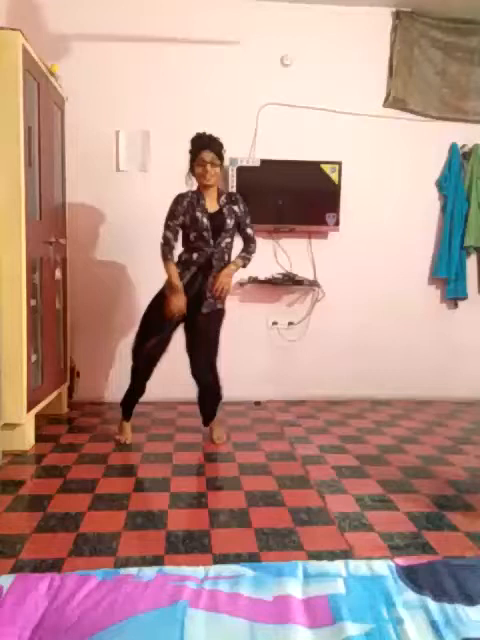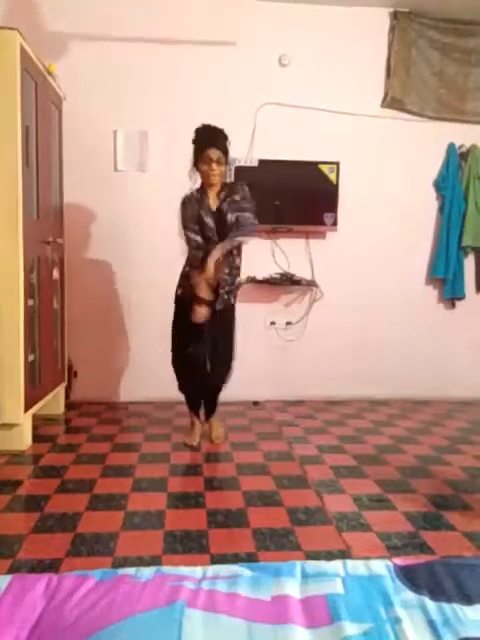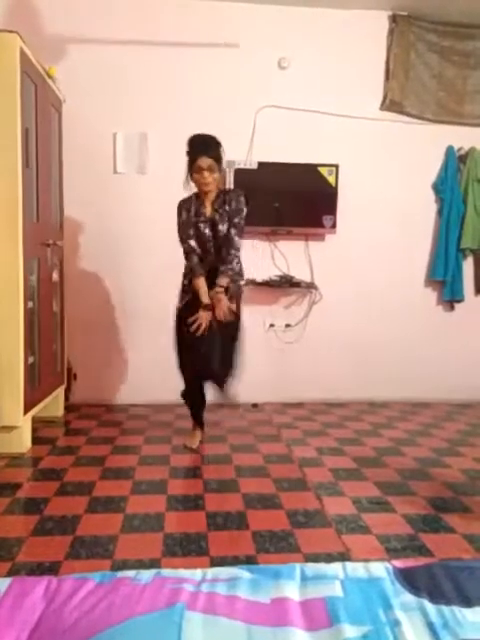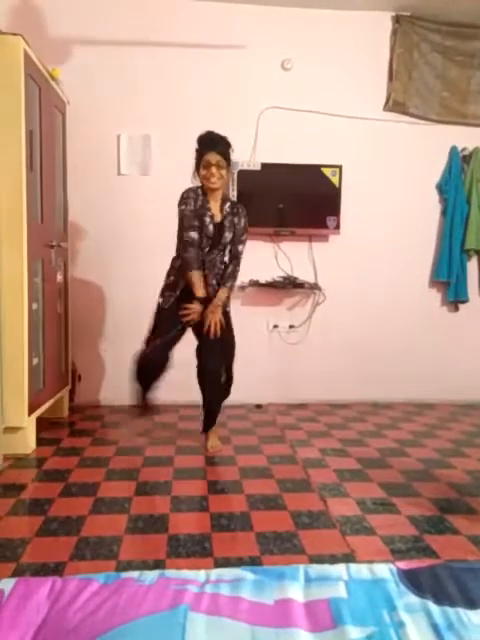
dt=0.7s
person 1, frame 1
left shoulder: (235, 203)
right shoulder: (184, 202)
left elbow: (251, 243)
right elbow: (167, 245)
left wrist: (231, 269)
right wrist: (175, 289)
left hip: (213, 289)
right hip: (183, 282)
left knee: (204, 362)
right knee: (147, 350)
left ankle: (211, 419)
right ankle: (126, 417)
person 1, frame 2
left shoulder: (238, 193)
right shoulder: (191, 202)
left elbow: (246, 226)
right elbow: (193, 247)
left wrist: (217, 253)
right wrist: (201, 295)
left hip: (225, 286)
right hip: (194, 285)
left knee: (218, 357)
right knee: (188, 354)
left ankle: (211, 414)
right ankle: (195, 417)
person 1, frame 3
left shoulder: (234, 200)
right shoulder: (187, 207)
left elbow: (233, 248)
right elbow: (193, 258)
left wrist: (222, 292)
right wrist: (203, 303)
left hip: (226, 290)
right hip: (194, 291)
left knee: (213, 357)
right knee: (191, 362)
left ankle: (223, 386)
right ankle: (197, 424)
person 1, frame 4
left shoulder: (237, 212)
right shoulder: (190, 198)
left elbow: (234, 262)
right elbow: (189, 249)
left wrist: (216, 304)
right wrist: (199, 298)
left hip: (215, 294)
right hip: (179, 290)
left knee: (217, 367)
right knee: (152, 357)
left ankle: (210, 430)
right ankle: (141, 408)
